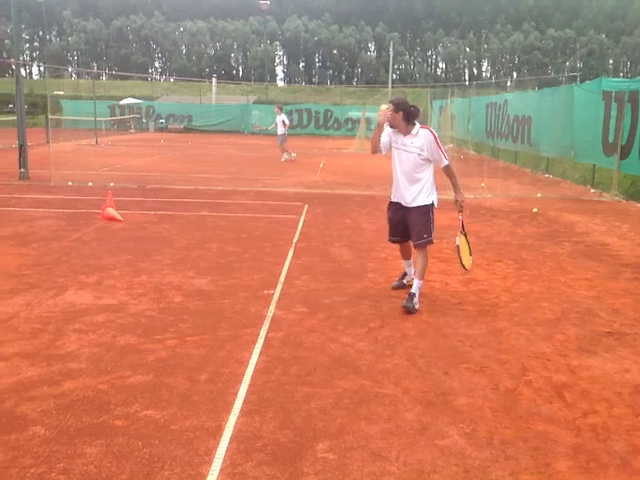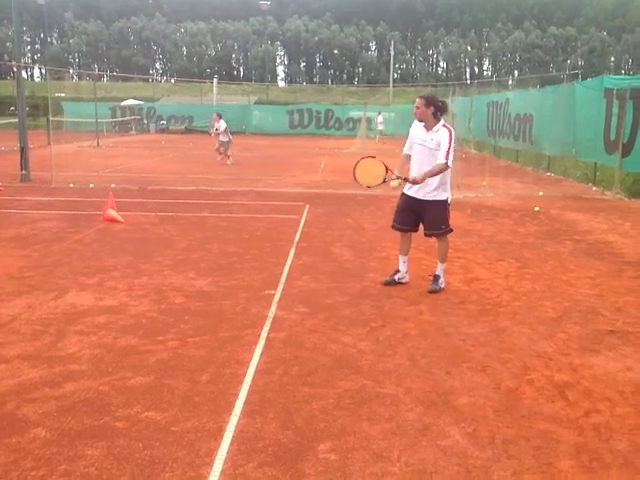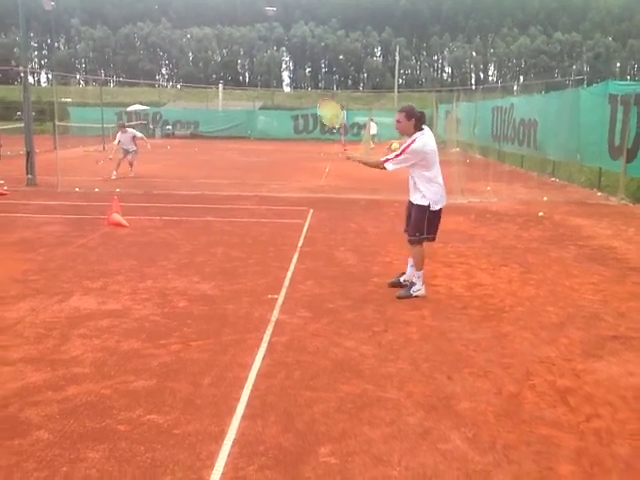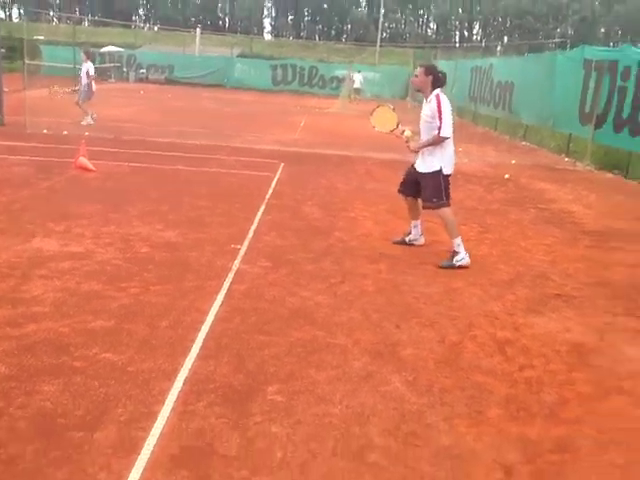
dt=1s
person 1, frame 1
left shoulder: (427, 135)
right shoulder: (391, 133)
left elbow: (444, 164)
right elbow: (375, 150)
left wrist: (457, 191)
right wrist: (379, 125)
left hip: (421, 200)
right hip: (399, 198)
left knee: (420, 245)
right knee: (401, 239)
left ankle: (414, 294)
right ankle: (409, 274)
person 1, frame 2
left shoulder: (446, 132)
right shoulder: (415, 127)
left elbow: (445, 164)
left wrist: (424, 176)
right wrist: (399, 174)
left hip: (436, 194)
right hip: (412, 191)
left knee: (441, 234)
right knee: (404, 230)
left ankle: (439, 276)
right ankle: (402, 272)
person 1, frame 3
left shoulder: (415, 145)
right shoulder: (424, 131)
left elbow: (384, 164)
left wrist: (358, 159)
right wrist: (398, 147)
left hip: (427, 199)
right hip: (419, 196)
left knee: (415, 240)
right knee: (413, 237)
left ankle: (418, 285)
right ankle: (409, 275)
person 1, frame 4
left shoulder: (439, 100)
right shoulder: (428, 100)
left elbow: (444, 134)
left wrist: (419, 145)
right wrist: (412, 135)
left hip: (437, 164)
right hip: (424, 161)
left knee: (440, 206)
right knee: (409, 194)
left ankle: (460, 254)
right ankle: (415, 235)
